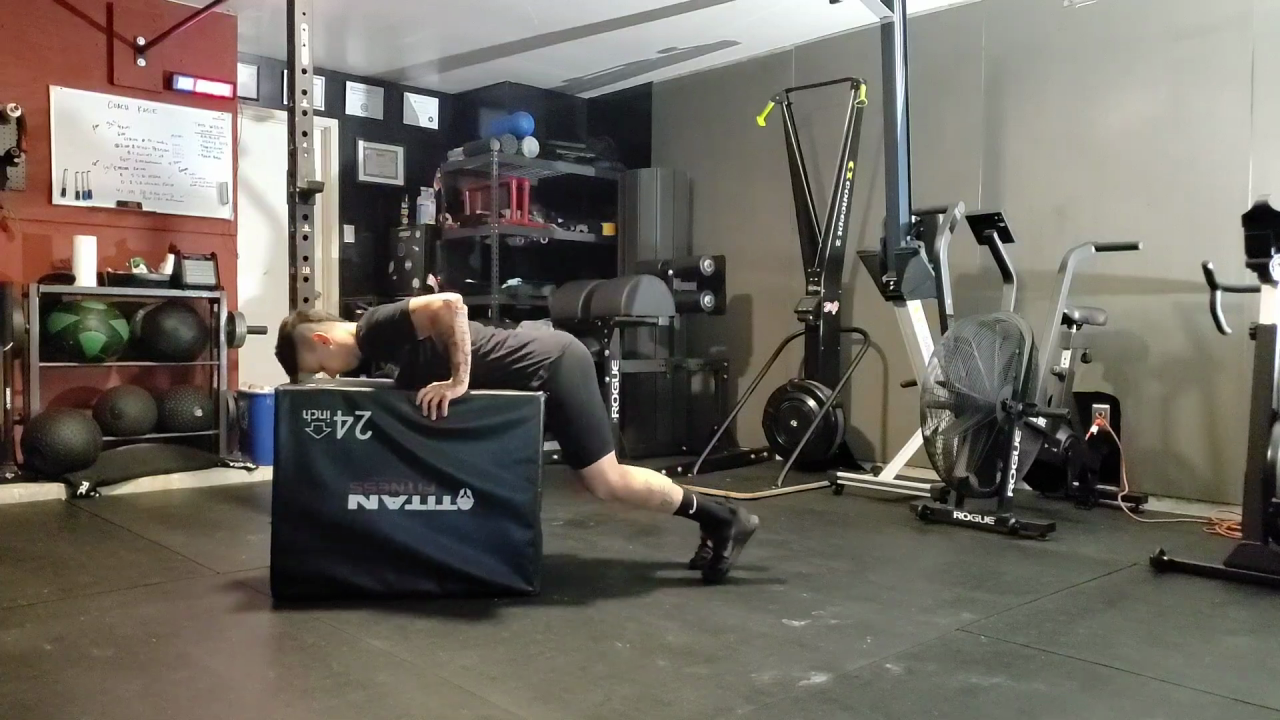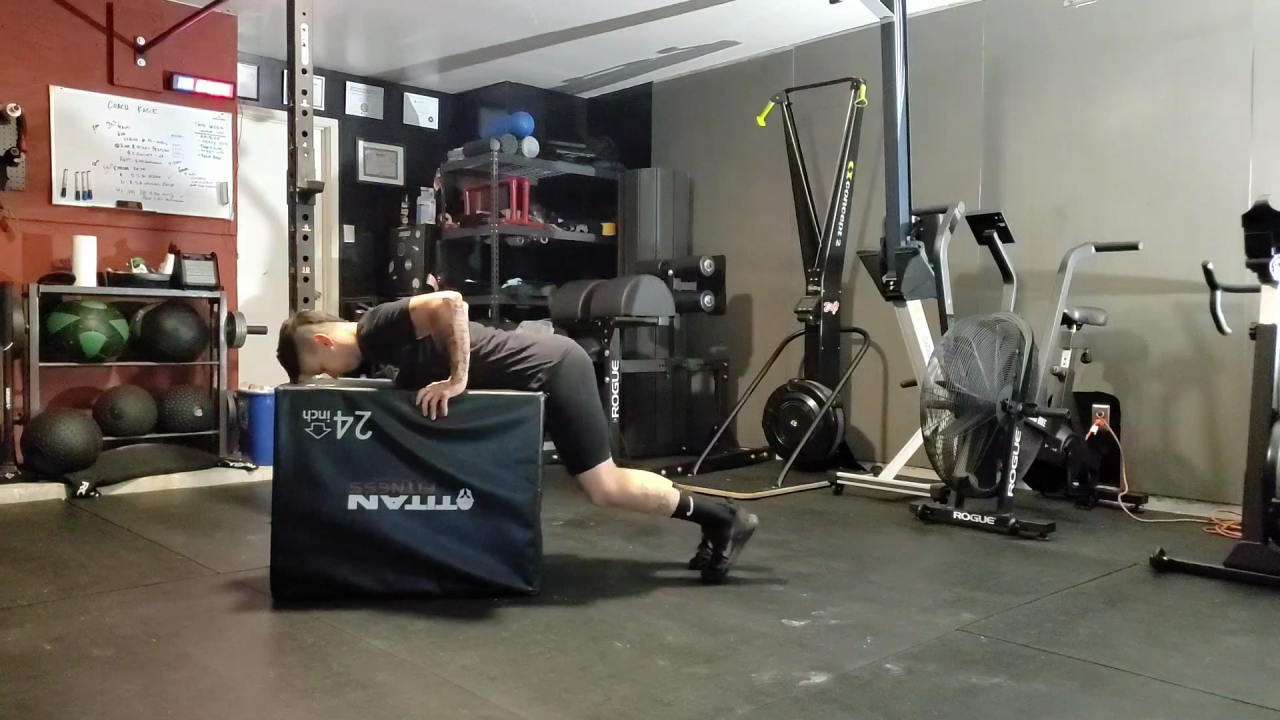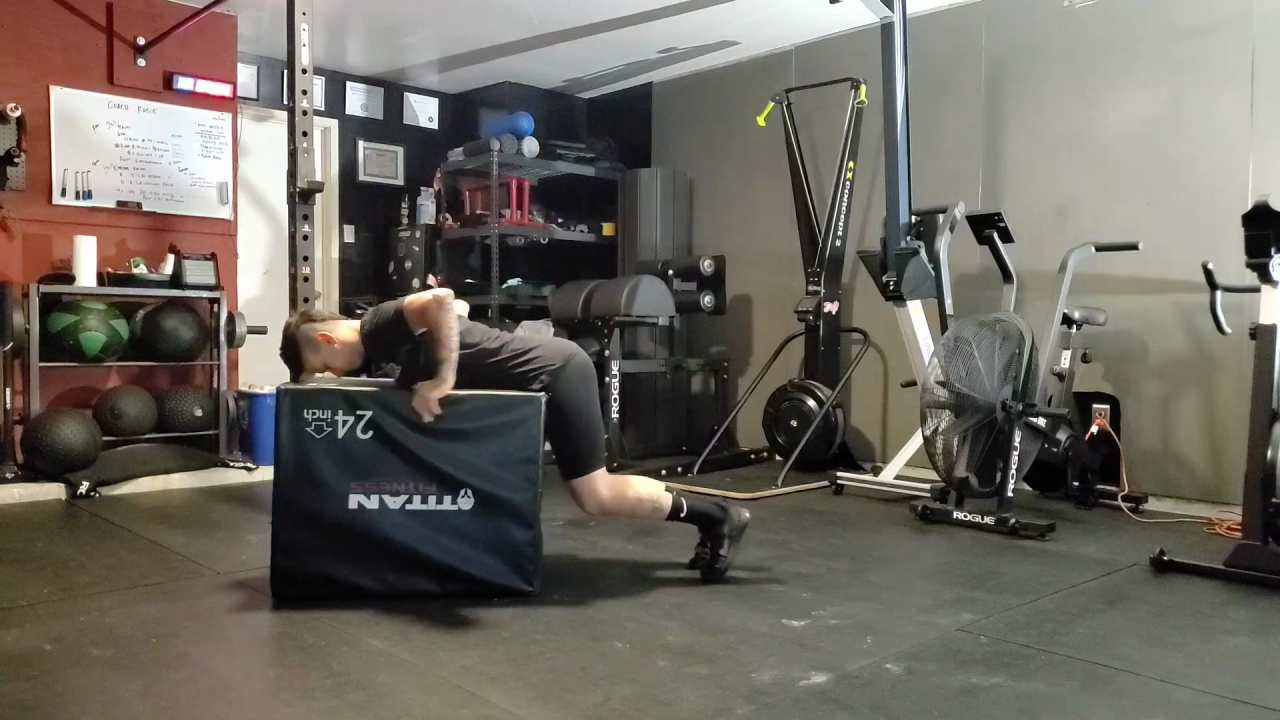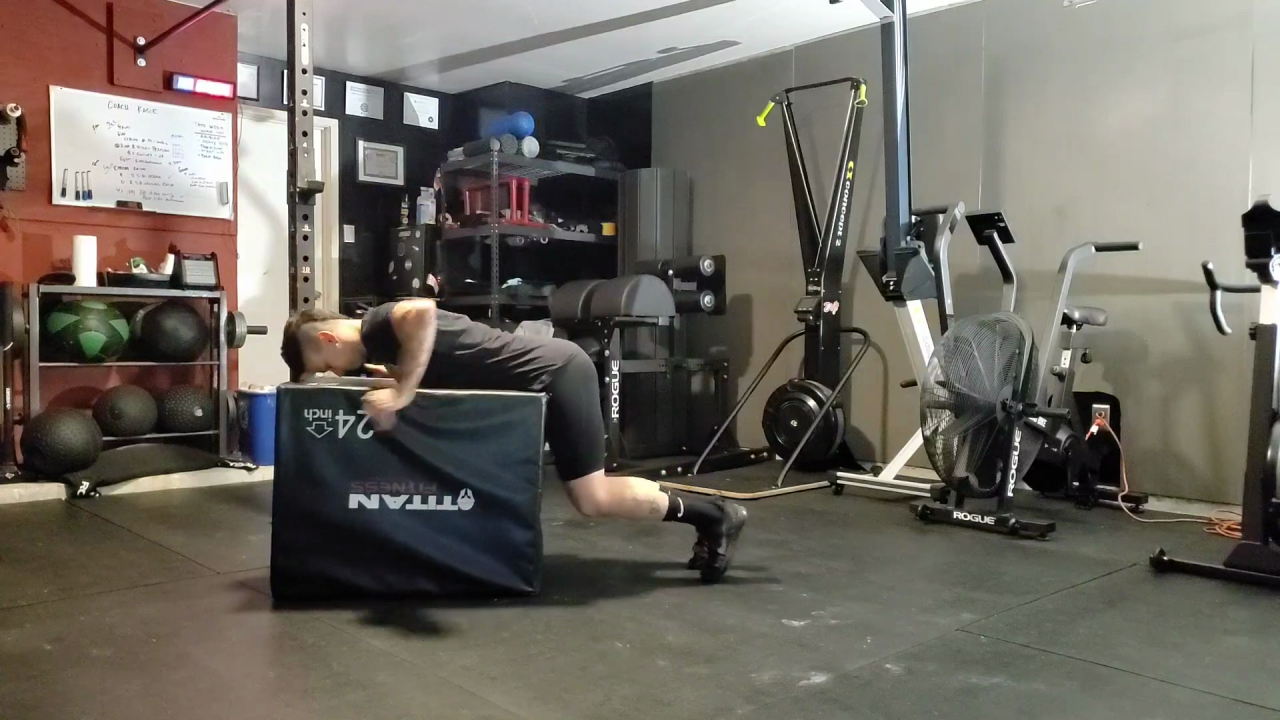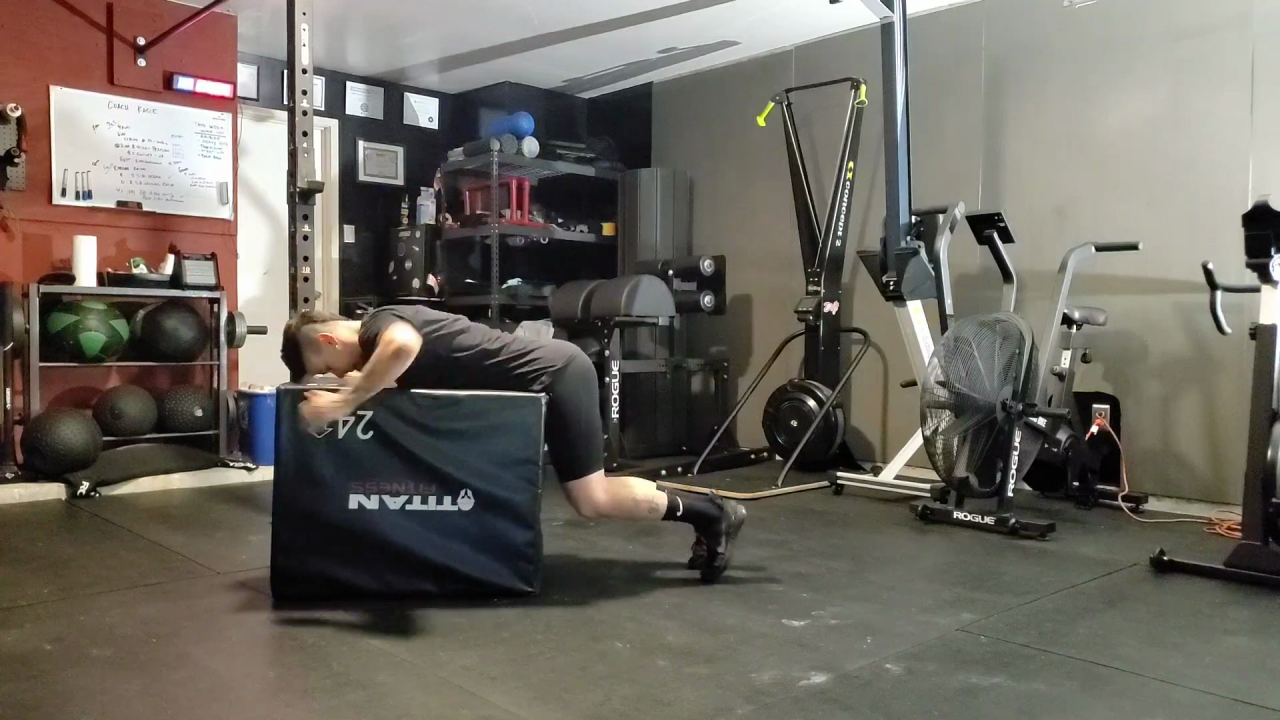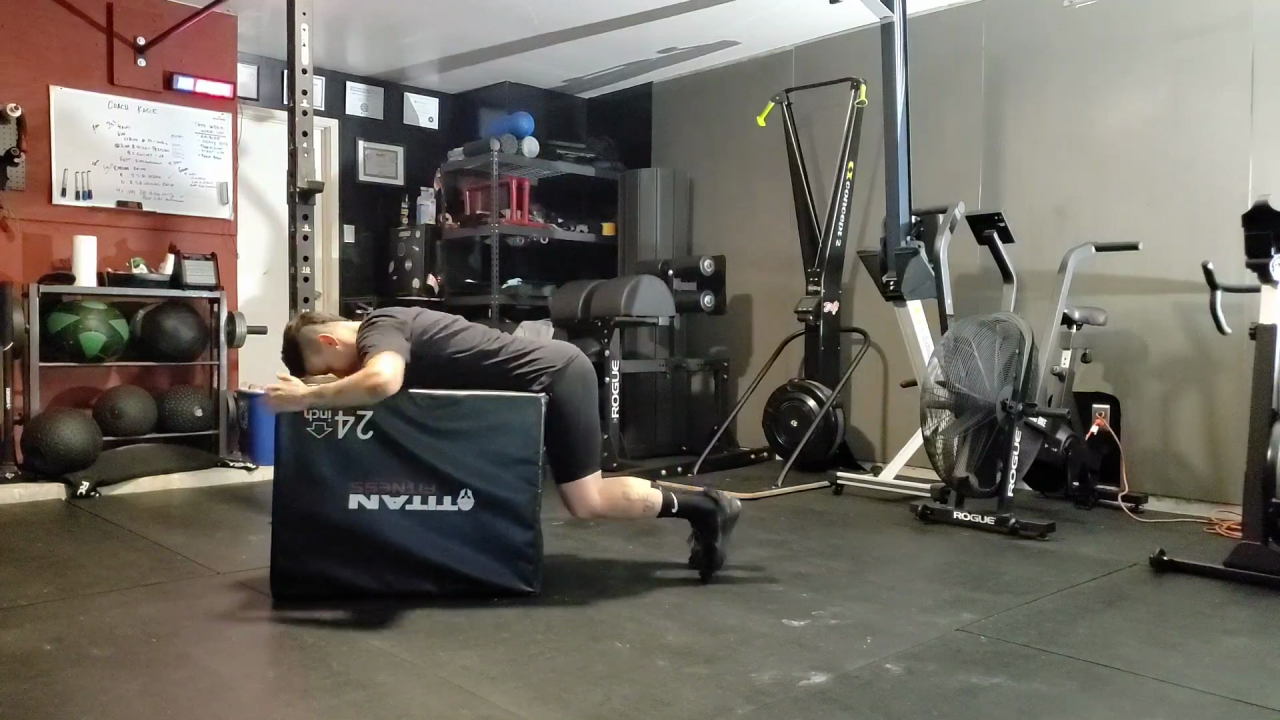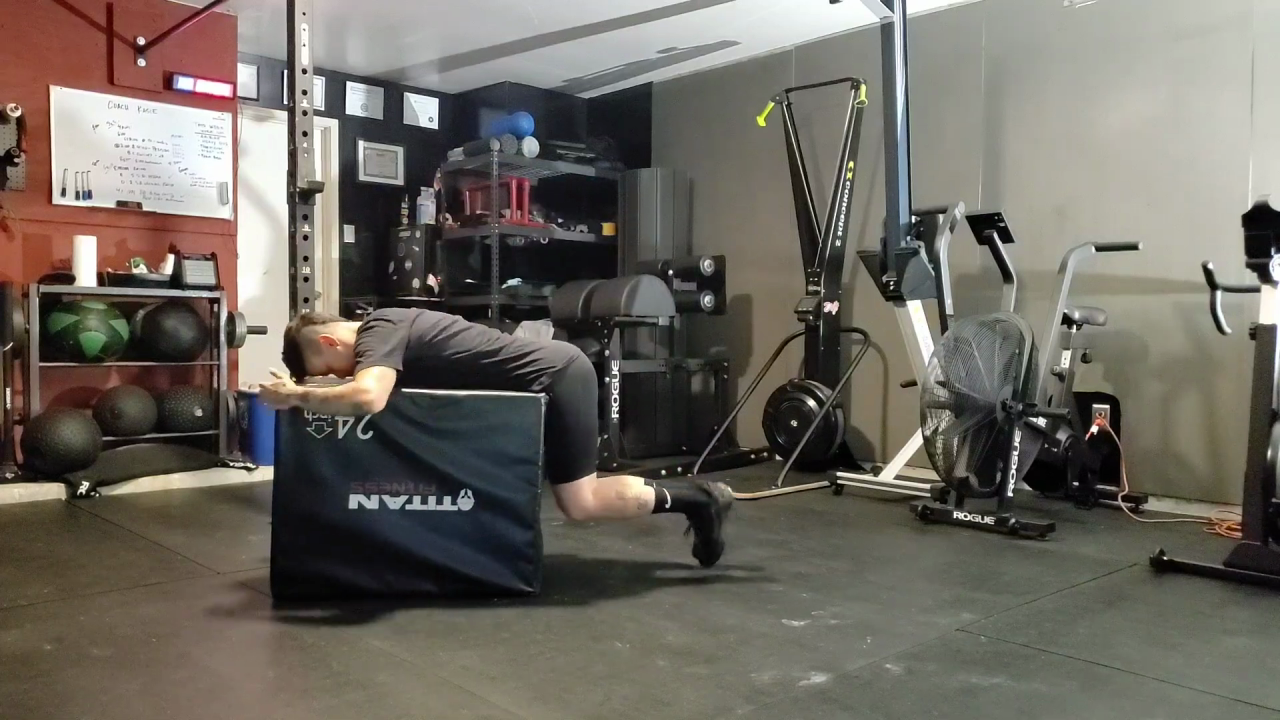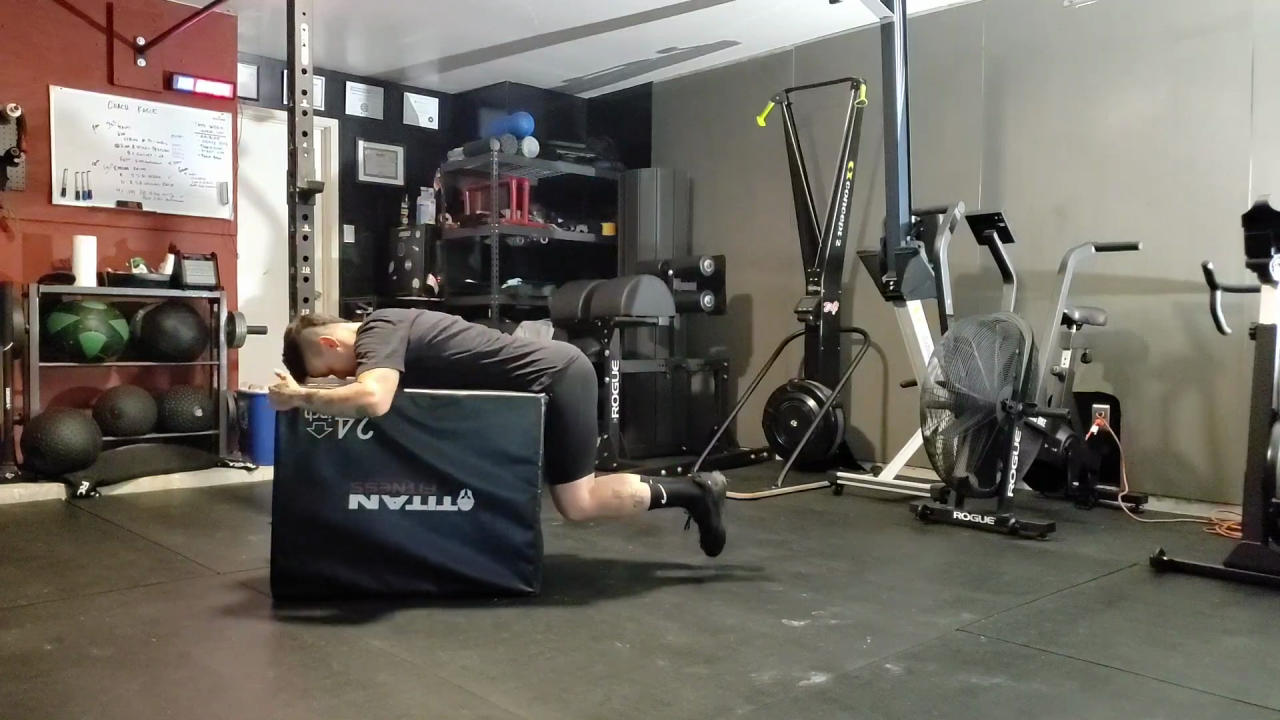
dt=0.1s
person 1, frame 1
left shoulder: (375, 328)
right shoulder: (379, 351)
left elbow: (448, 304)
left wrist: (458, 381)
left hip: (553, 365)
right hip: (548, 366)
left knee: (604, 481)
right knee: (600, 476)
left ankle: (725, 519)
right ankle: (715, 518)
person 1, frame 2
left shoulder: (375, 327)
right shoulder: (379, 352)
left elbow: (449, 302)
left wrist: (457, 380)
left hip: (552, 370)
right hip: (548, 369)
left knee: (603, 487)
right knee: (599, 481)
left ankle: (724, 518)
right ankle: (714, 519)
person 1, frame 3
left shoulder: (381, 325)
right shoulder: (383, 345)
left elbow: (441, 300)
left wrist: (442, 380)
left hip: (555, 374)
right hip: (550, 373)
left knee: (594, 496)
right knee: (593, 487)
left ankle: (718, 517)
right ankle: (711, 517)
person 1, frame 4
left shoulder: (377, 325)
right shoulder: (383, 341)
left elbow: (422, 311)
left wrist: (401, 392)
right wrist: (398, 380)
left hip: (555, 375)
right hip: (551, 373)
left knee: (592, 499)
right knee: (592, 490)
left ankle: (715, 516)
right ankle: (707, 516)
person 1, frame 5
left shoulder: (377, 324)
right shoulder: (383, 334)
left elbow: (406, 345)
left wrist: (344, 398)
right wrist: (356, 386)
left hip: (556, 377)
right hip: (555, 372)
left knee: (590, 499)
right knee: (592, 490)
left ankle: (713, 514)
right ankle: (706, 513)
person 1, frame 6
left shoulder: (377, 328)
right shoulder: (385, 333)
left elbow: (383, 380)
left wrist: (308, 397)
right wrist: (338, 389)
left hip: (554, 377)
right hip: (553, 372)
left knee: (585, 501)
right knee: (587, 492)
left ankle: (708, 508)
right ankle: (700, 508)
person 1, frame 7
left shoulder: (376, 331)
right shoulder: (385, 330)
left elbow: (368, 398)
left wrist: (297, 396)
left hip: (556, 377)
right hip: (554, 372)
left knee: (579, 502)
right knee: (579, 492)
left ankle: (700, 499)
right ankle: (694, 496)
person 1, frame 8
left shoulder: (378, 332)
right shoulder: (386, 328)
left elbow: (373, 401)
left wrist: (300, 397)
left hip: (556, 378)
right hip: (554, 372)
left knee: (577, 503)
right knee: (578, 492)
left ankle: (695, 492)
right ankle: (690, 491)
